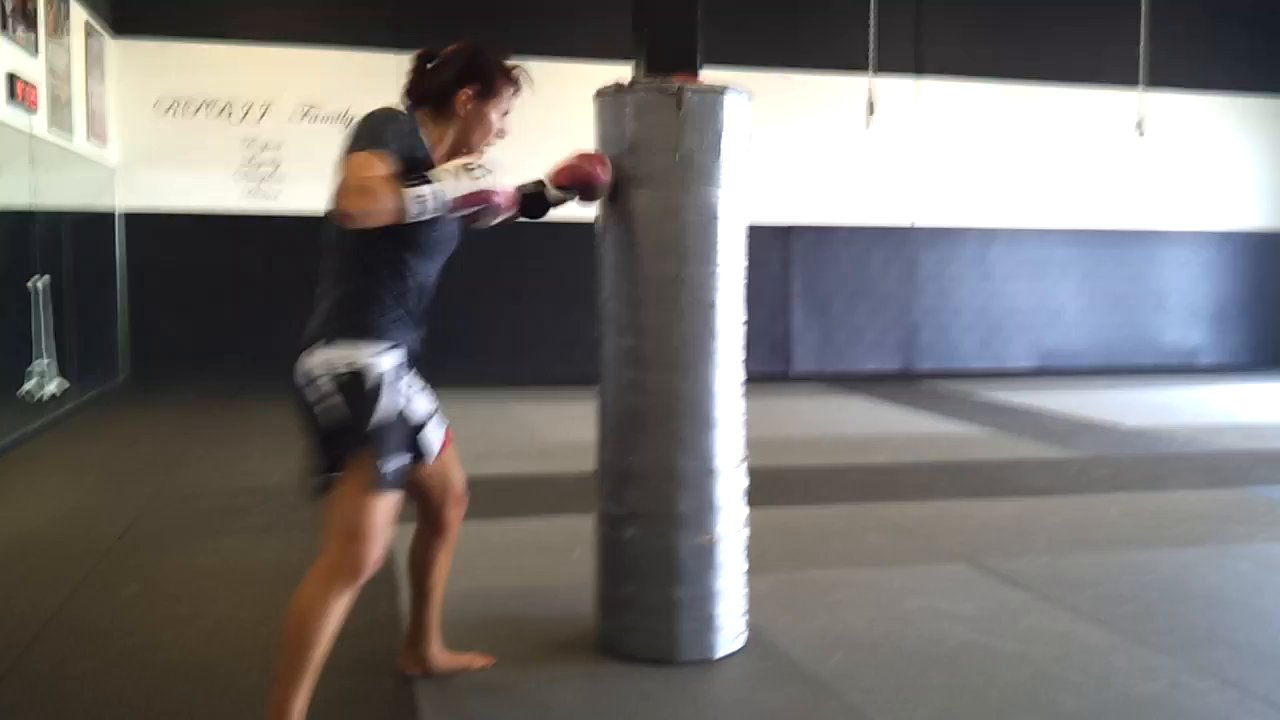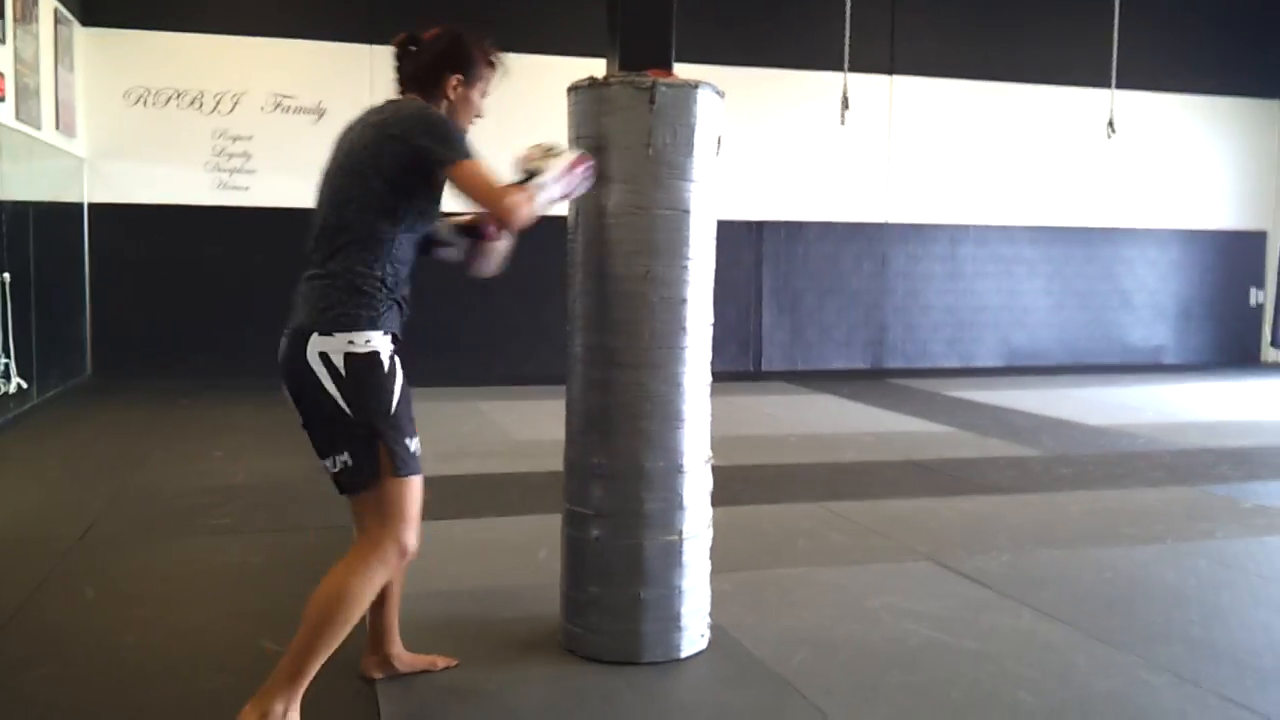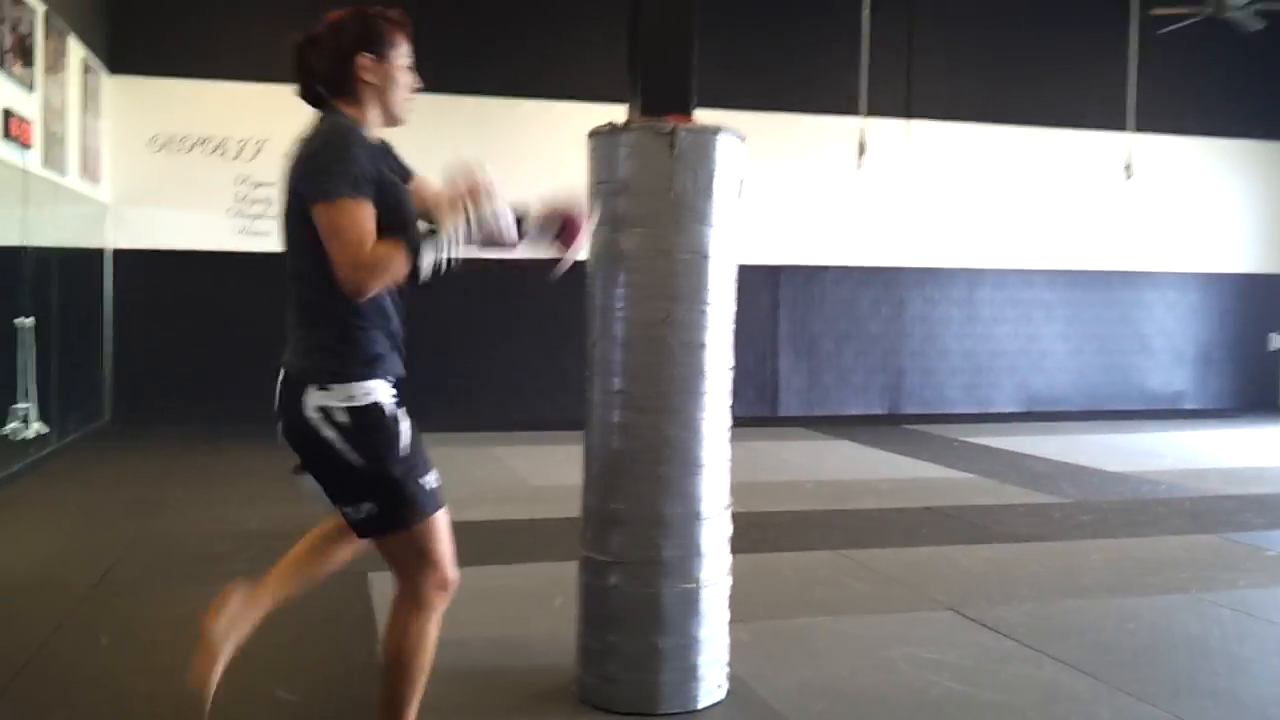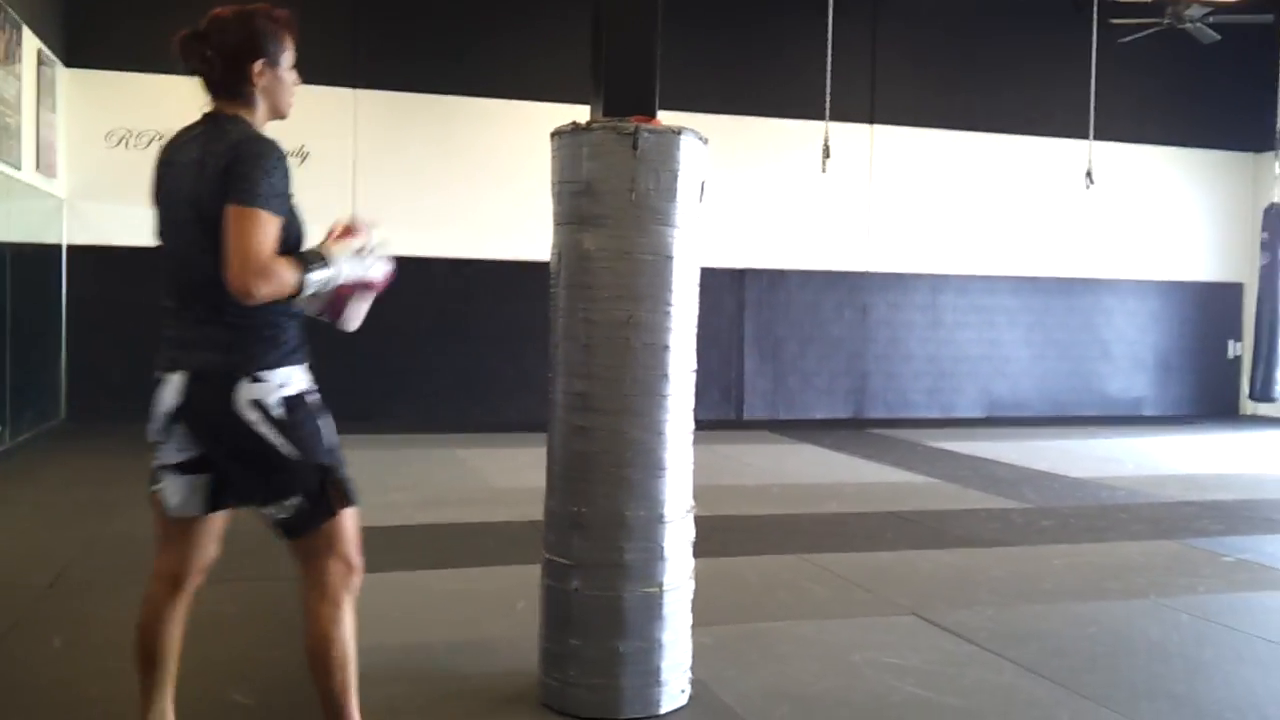
dt=0.7s
person 1, frame 1
left shoulder: (441, 152)
right shoulder: (384, 129)
left elbow: (497, 203)
right elbow: (356, 210)
left wrist: (546, 190)
right wrist: (449, 191)
left hip: (388, 365)
right hip: (351, 363)
left knee: (446, 499)
right knee: (355, 551)
left ankle: (425, 648)
person 1, frame 2
left shoulder: (383, 125)
right shoulder: (424, 122)
right elbow: (508, 212)
right wrist: (555, 181)
left hip: (336, 342)
right hip: (347, 344)
left knee: (391, 518)
right knee: (391, 541)
left ankle: (384, 648)
person 1, frame 3
left shoulder: (358, 153)
right shoulder: (339, 154)
left elbow: (439, 207)
right elbow: (366, 275)
left wrist: (527, 223)
right wrist: (449, 235)
left hip: (353, 367)
right hip: (344, 395)
left knee: (354, 534)
right knee: (432, 577)
left ankle: (238, 612)
person 1, frame 4
left shoulder: (179, 150)
right shoulder: (254, 155)
right elbow: (250, 280)
left wrist: (312, 264)
right wrist: (332, 265)
left hip: (184, 382)
right hip: (261, 384)
left knee: (180, 568)
right knee: (335, 570)
